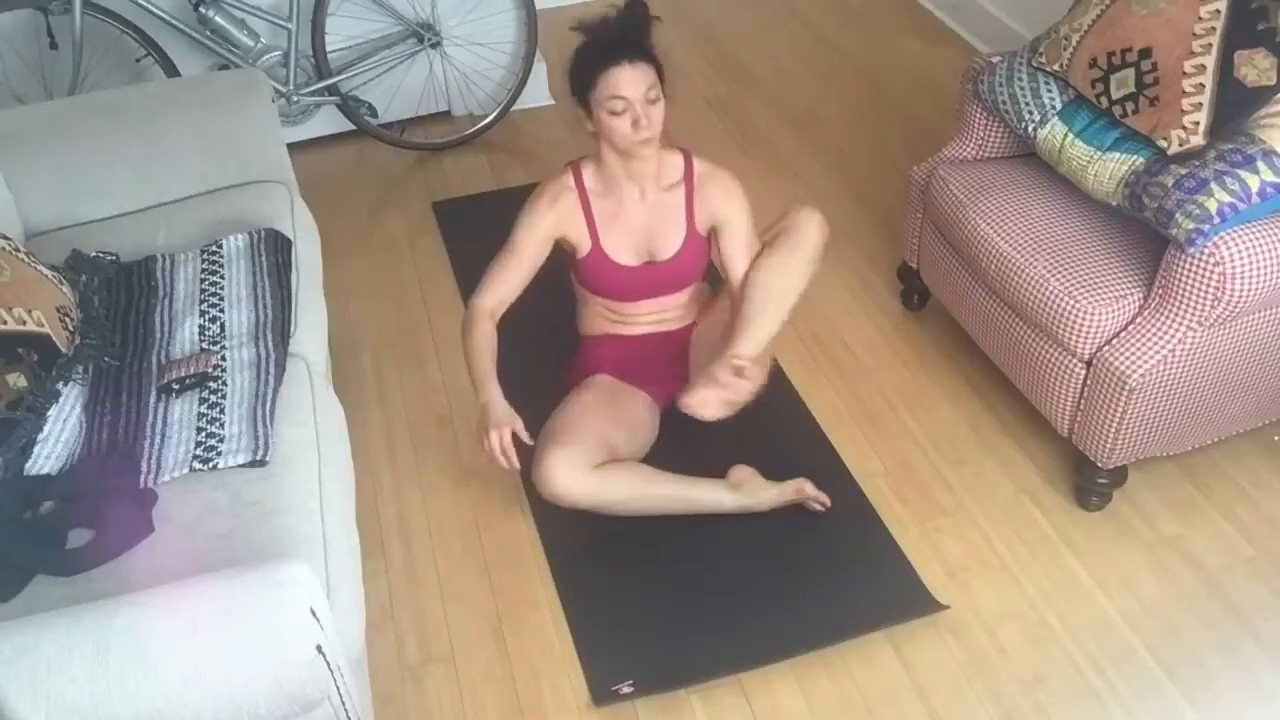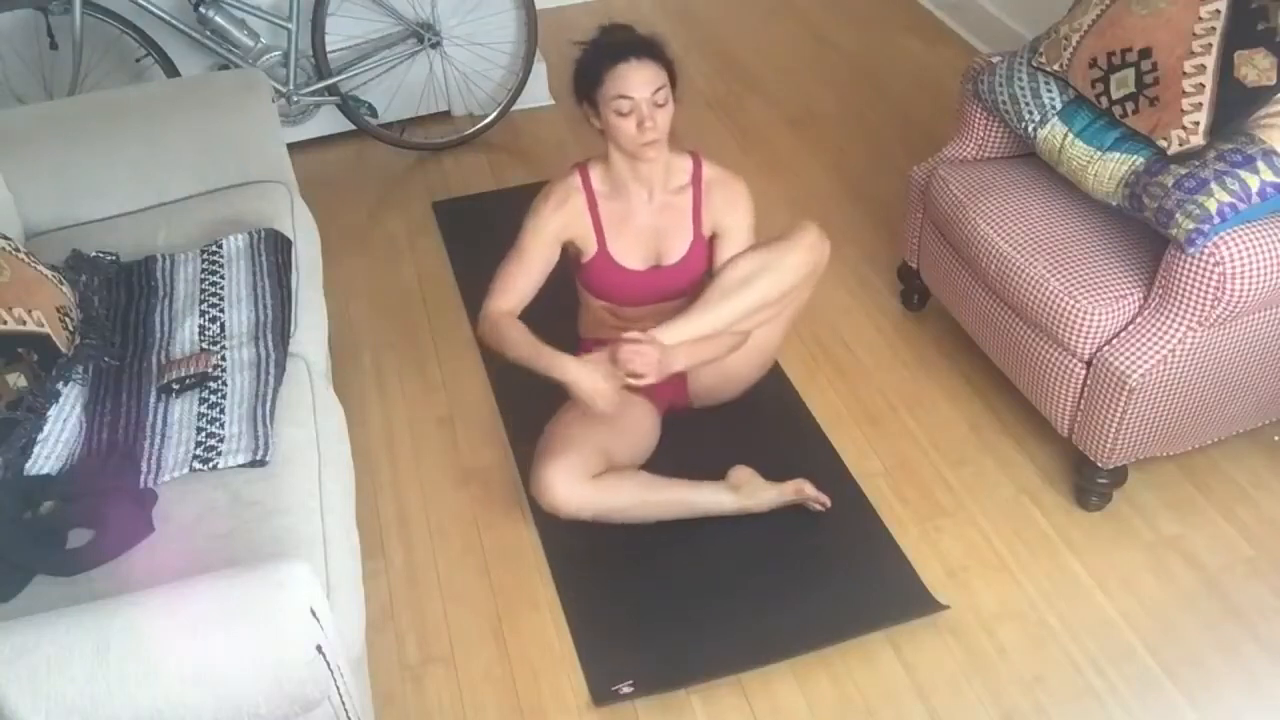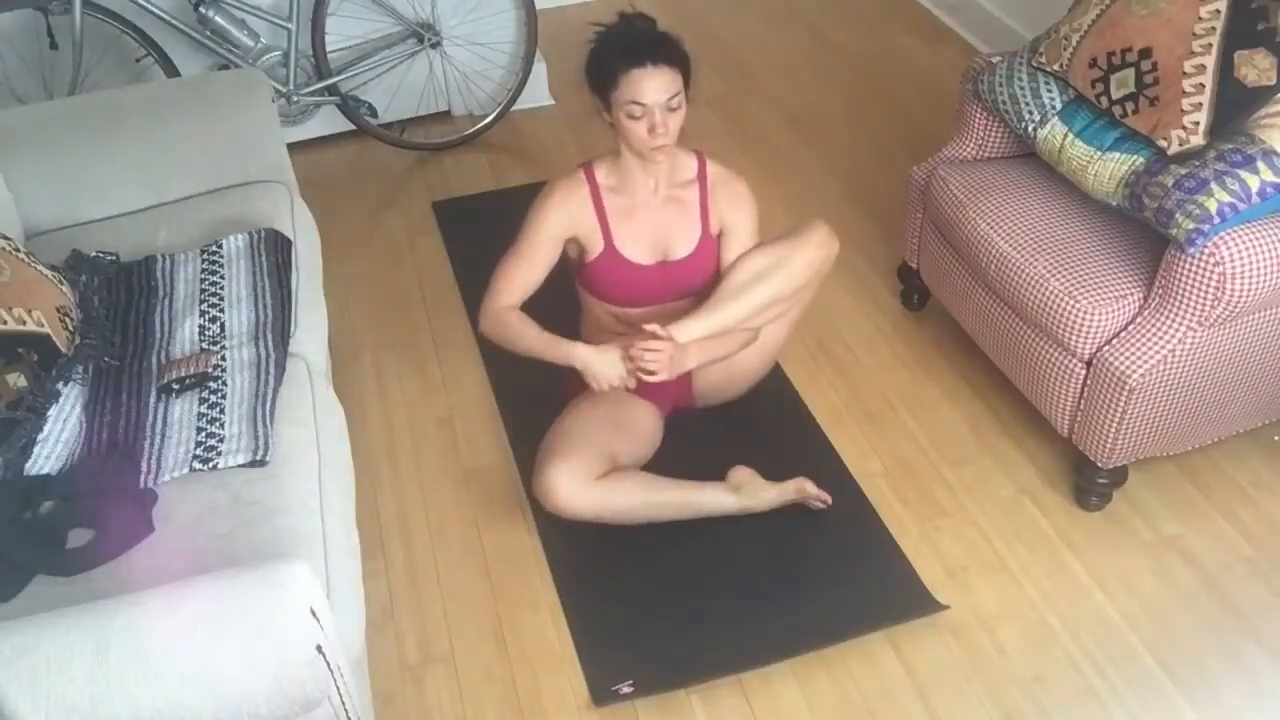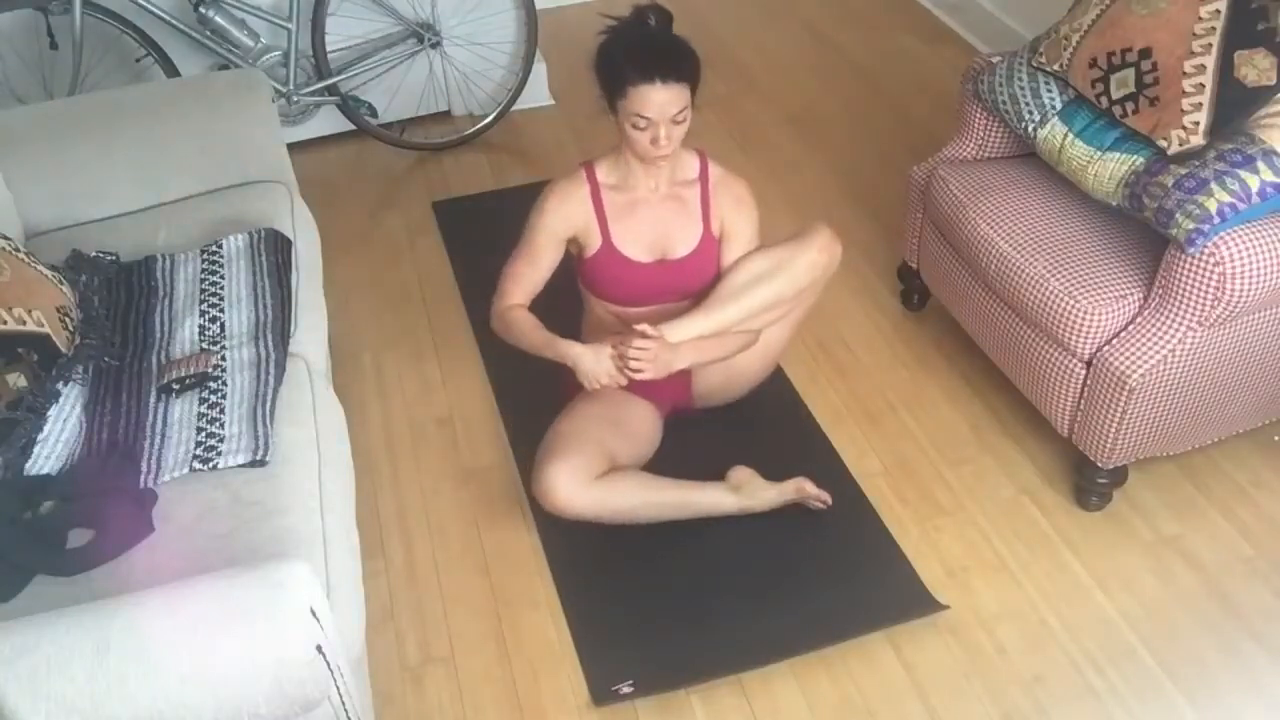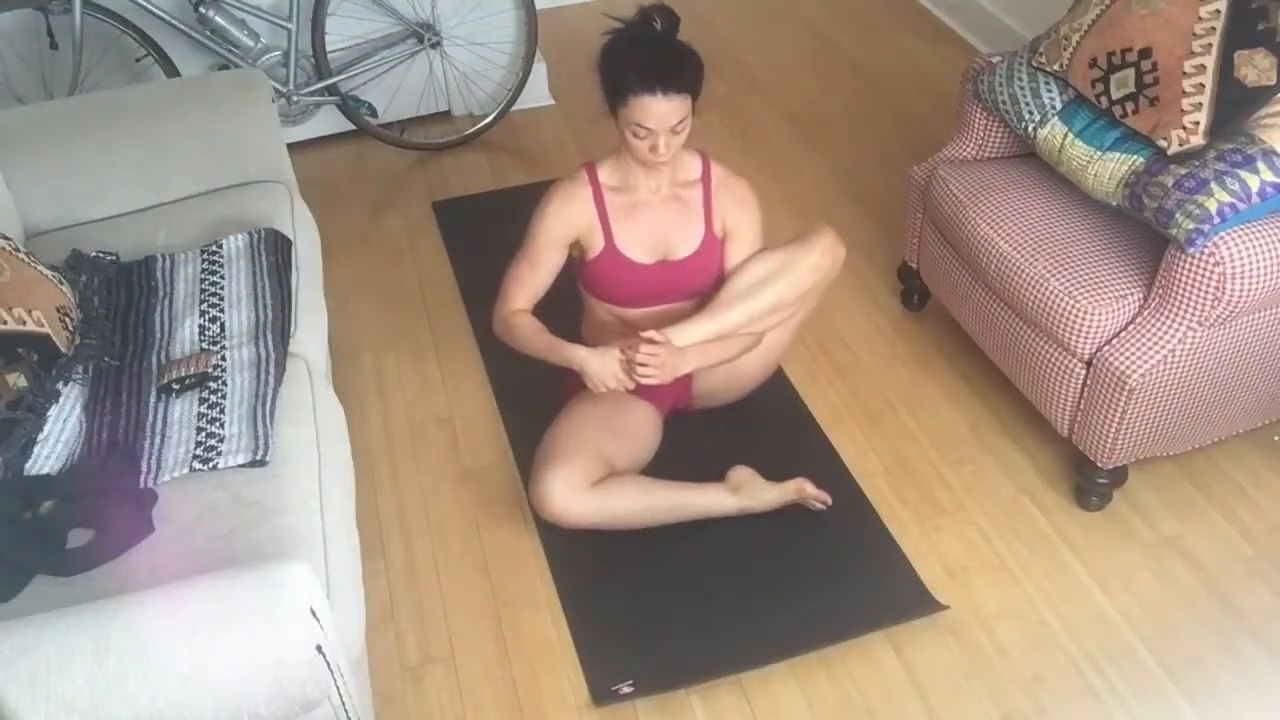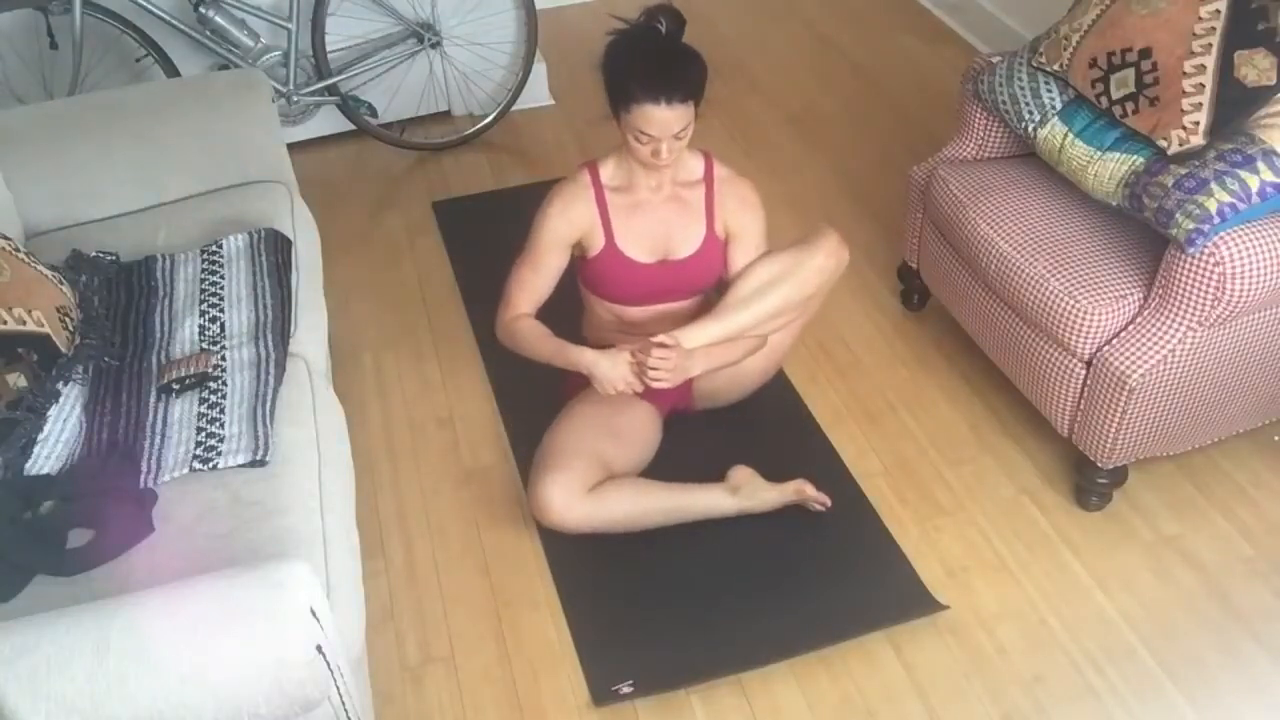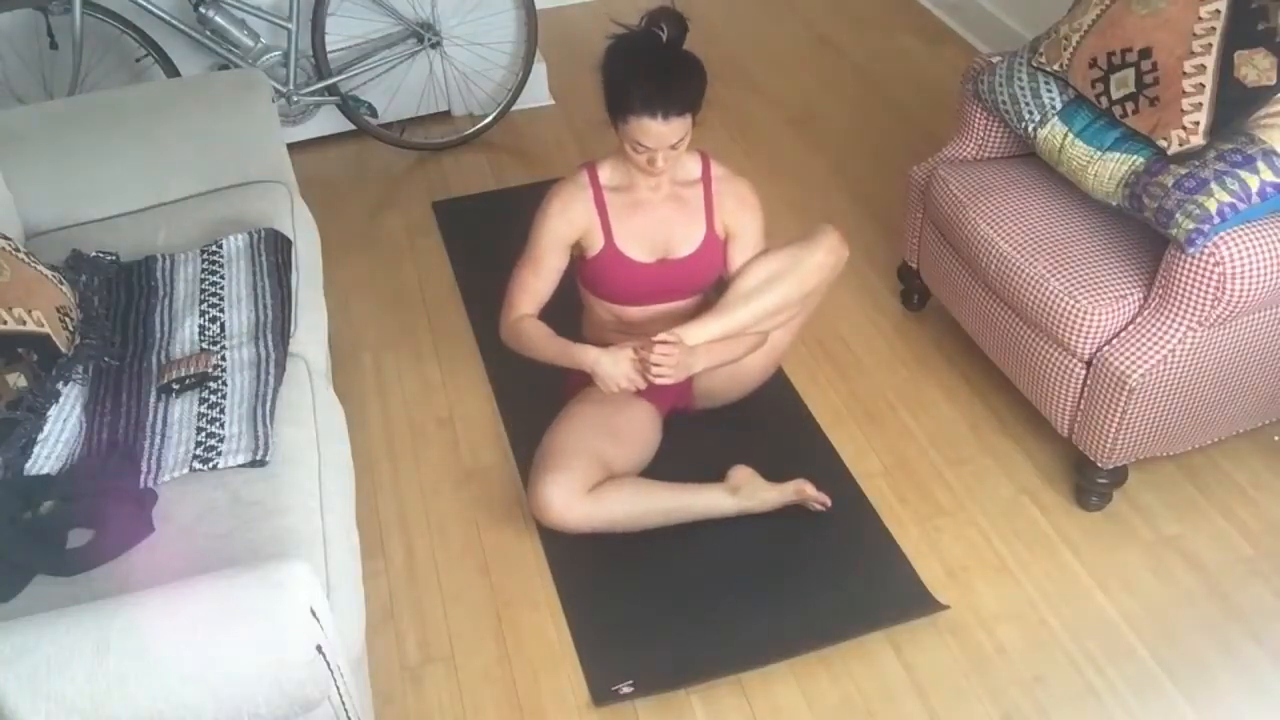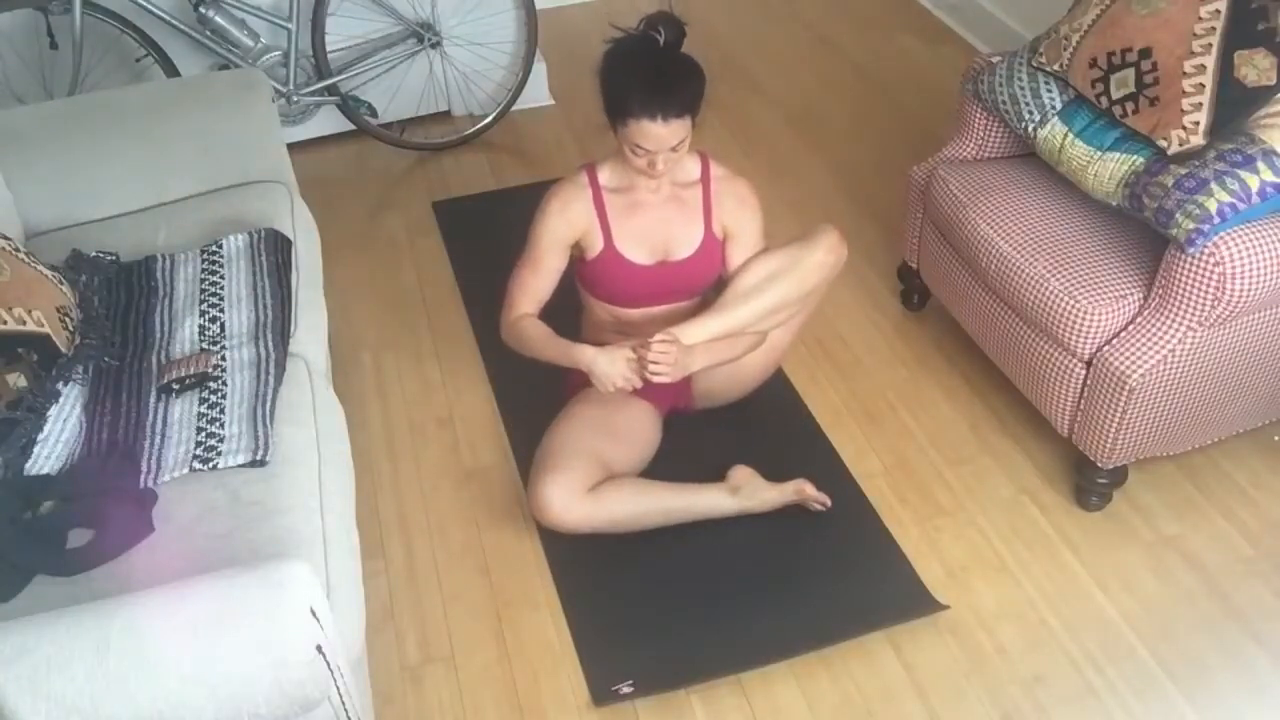
dt=0.4s
person 1, frame 1
left shoulder: (713, 188)
right shoulder: (561, 202)
left elbow: (749, 291)
right elbow: (483, 307)
left wrist: (741, 366)
right wrist: (492, 401)
left hip: (701, 350)
right hip: (615, 370)
left knee: (807, 224)
right knee: (557, 476)
left ankle: (709, 378)
right ankle: (739, 495)
person 1, frame 2
left shoulder: (722, 191)
right shoulder: (567, 203)
left elbow: (735, 326)
right elbow: (495, 316)
left wrist: (668, 355)
right wrist: (570, 370)
left hip: (703, 365)
right hip: (618, 384)
left knee: (808, 245)
right knee: (556, 486)
left ankle: (625, 350)
right ankle: (736, 497)
person 1, frame 3
left shoulder: (725, 191)
right shoulder: (570, 201)
left elbow: (745, 322)
right elbow: (495, 313)
left wrist: (682, 351)
right wrist: (581, 355)
left hip: (706, 366)
right hip: (619, 380)
left knee: (817, 241)
right knee: (559, 487)
left ankle: (672, 342)
right ankle: (739, 496)
person 1, frame 4
left shoulder: (727, 194)
right shoulder: (571, 200)
left elbow: (745, 324)
right elbow: (506, 310)
left wrist: (672, 349)
right wrist: (573, 353)
left hip: (705, 367)
right hip: (621, 385)
left knee: (820, 246)
right knee: (559, 487)
left ankle: (666, 340)
right ankle: (738, 497)
person 1, frame 5
left shoulder: (729, 194)
right shoulder: (573, 202)
left elbow: (748, 324)
right elbow: (509, 315)
left wrist: (678, 353)
right wrist: (580, 358)
left hip: (706, 369)
right hip: (619, 382)
left knee: (824, 247)
right knee: (556, 496)
left ankle: (672, 345)
right ankle: (736, 496)
person 1, frame 6
left shoulder: (732, 194)
right shoulder: (575, 202)
left elbow: (753, 327)
right elbow: (512, 320)
left wrist: (688, 356)
right wrist: (589, 361)
left hip: (708, 370)
right hip: (619, 382)
left knee: (827, 251)
right knee: (555, 501)
left ankle: (680, 351)
right ankle: (737, 496)
person 1, frame 7
left shoulder: (730, 194)
right shoulder: (573, 202)
left elbow: (755, 323)
right elbow: (516, 322)
left wrist: (690, 354)
right wrist: (591, 358)
left hip: (708, 370)
right hip: (620, 383)
left knee: (826, 248)
right knee: (554, 501)
left ankle: (682, 347)
right ankle: (736, 496)
person 1, frame 8
left shoulder: (730, 194)
right shoulder: (573, 203)
left elbow: (752, 326)
right elbow: (516, 321)
left wrist: (687, 353)
right wrist: (588, 356)
left hip: (707, 369)
right hip: (619, 384)
left knee: (826, 247)
right knee: (555, 502)
left ankle: (676, 339)
right ankle: (738, 496)
